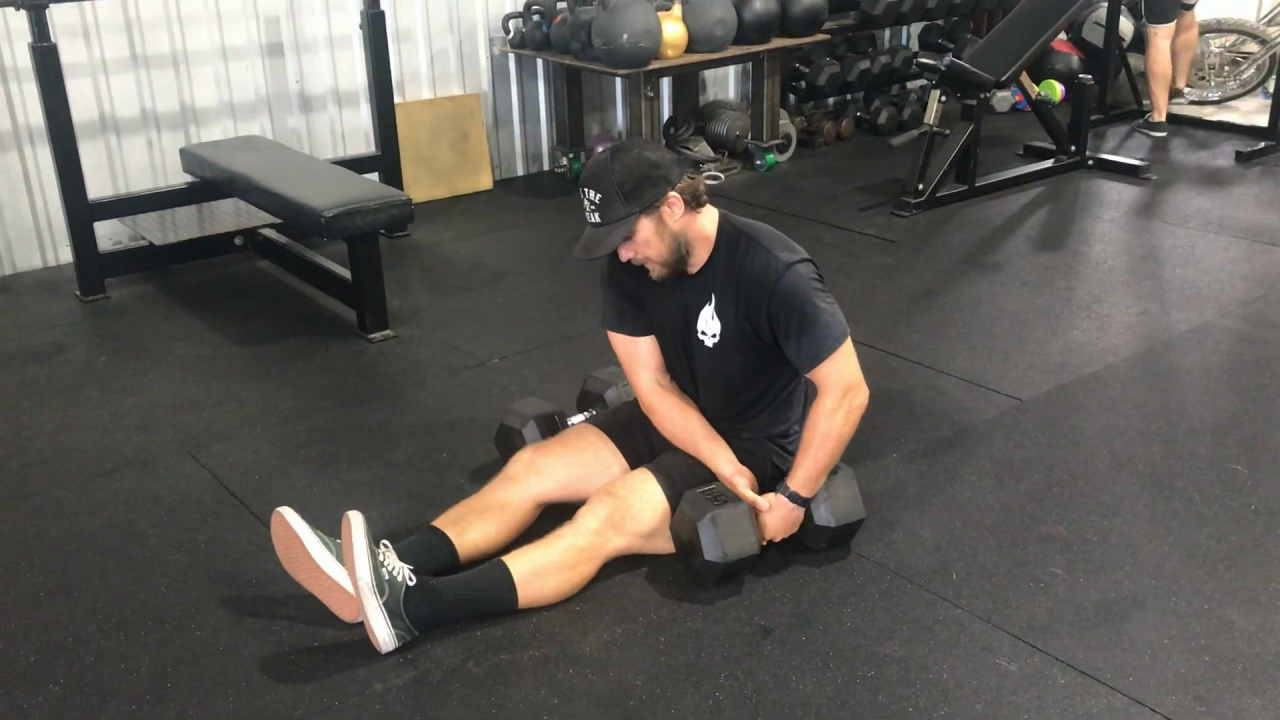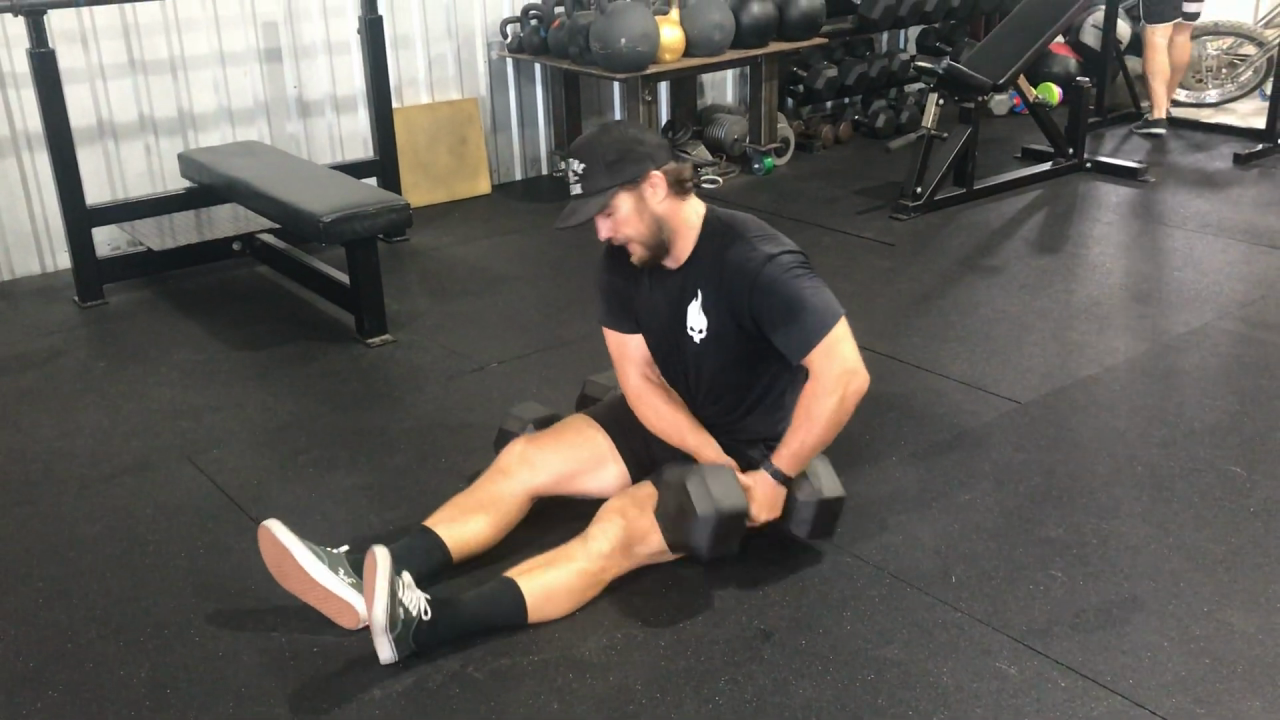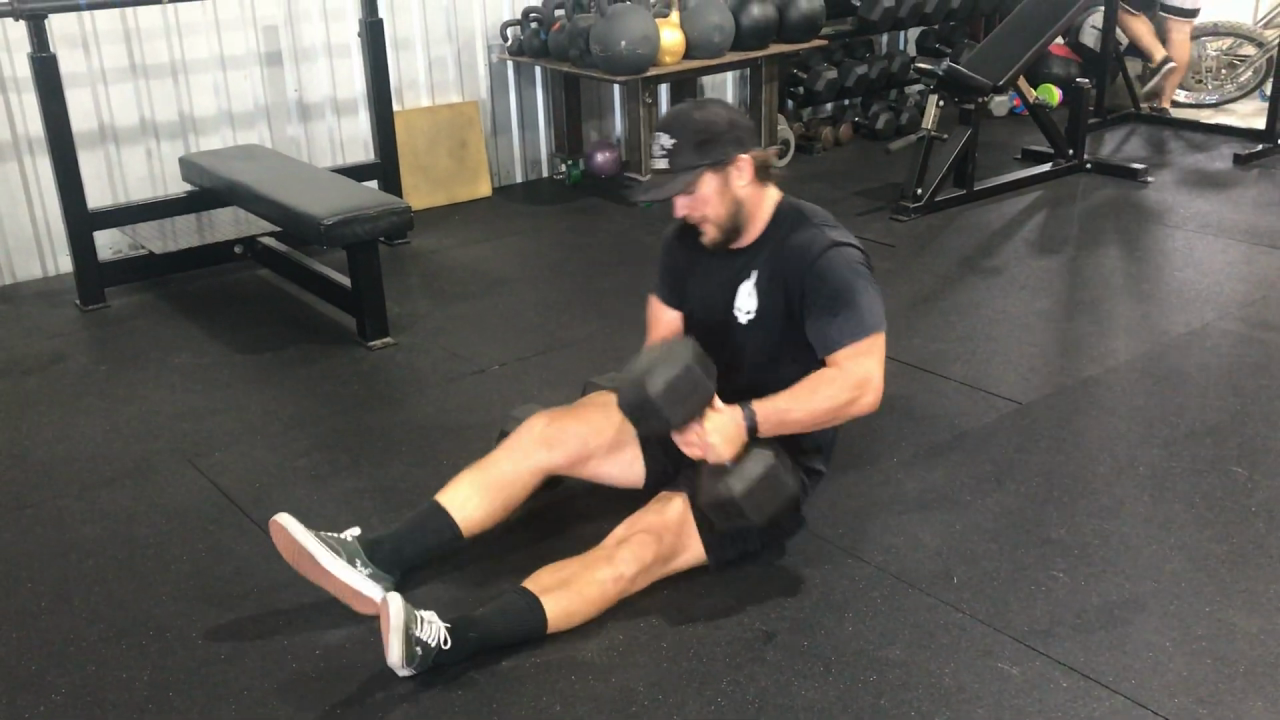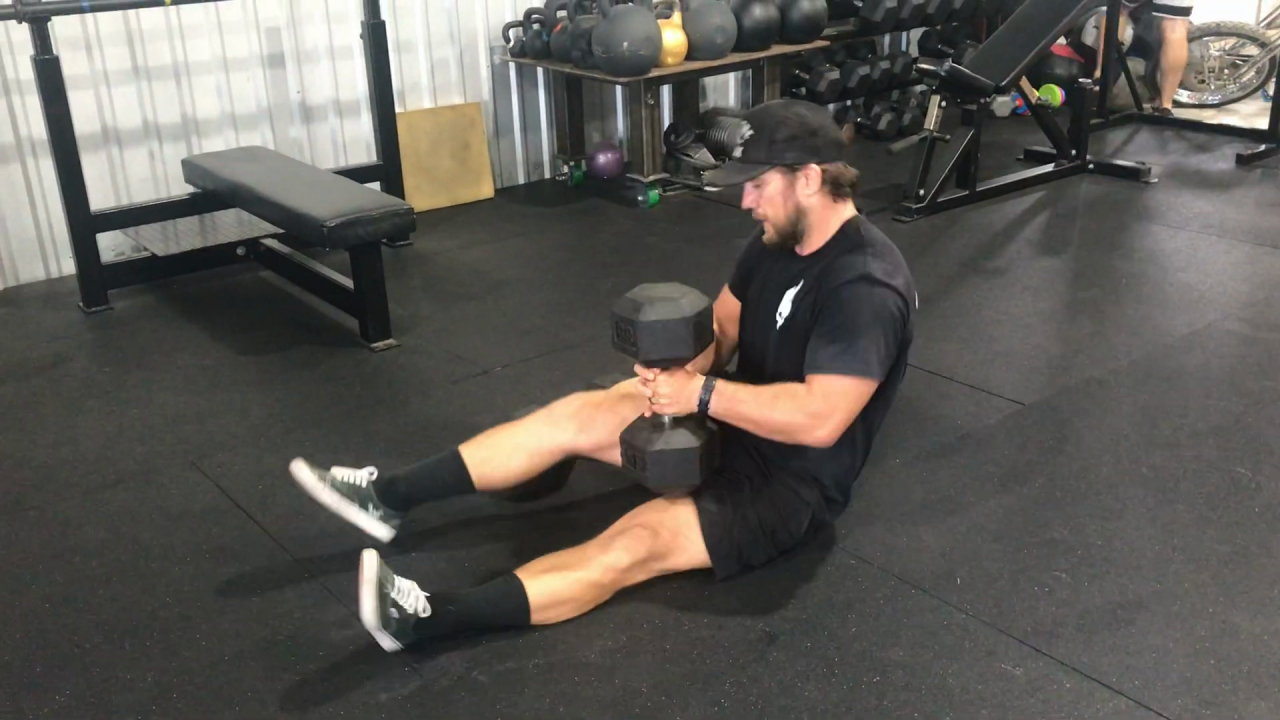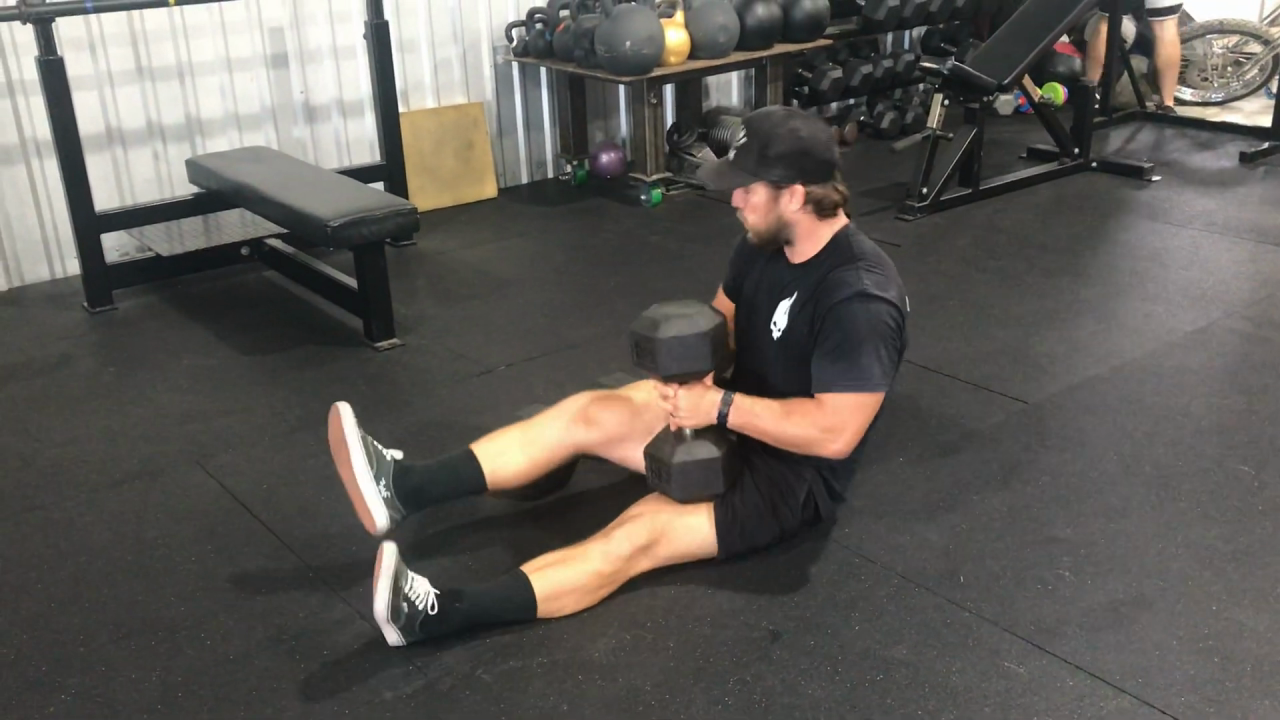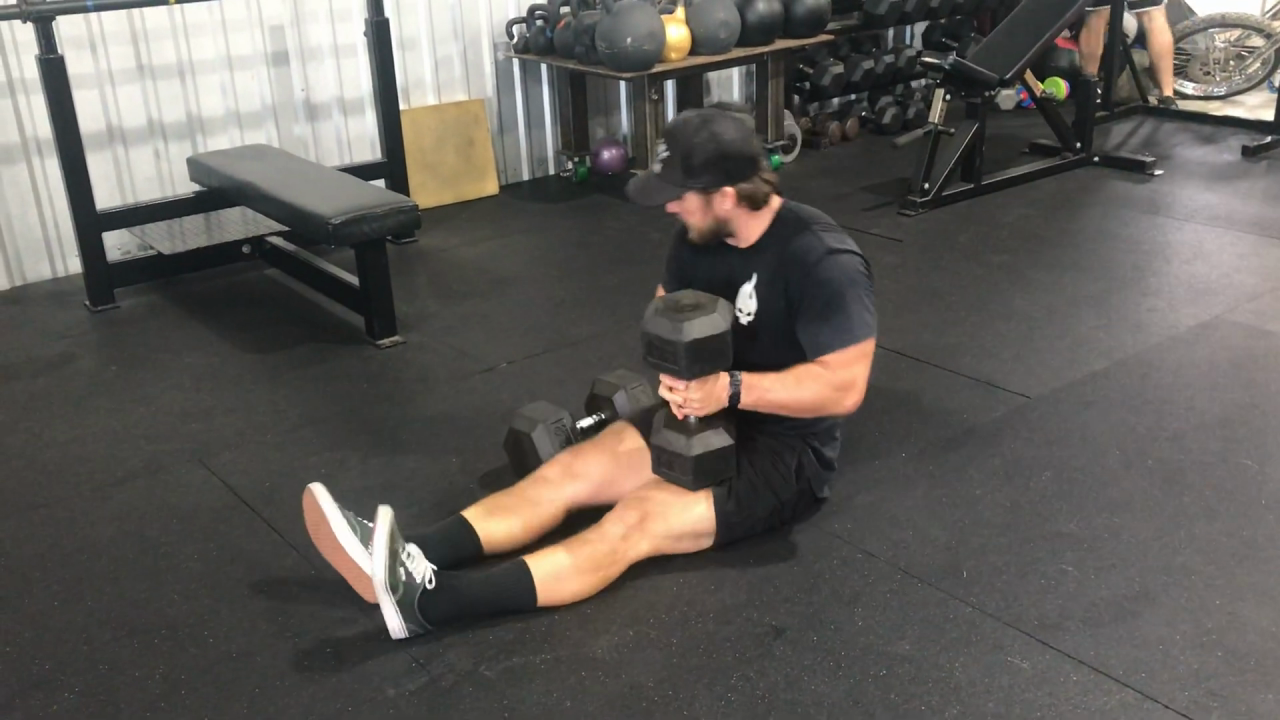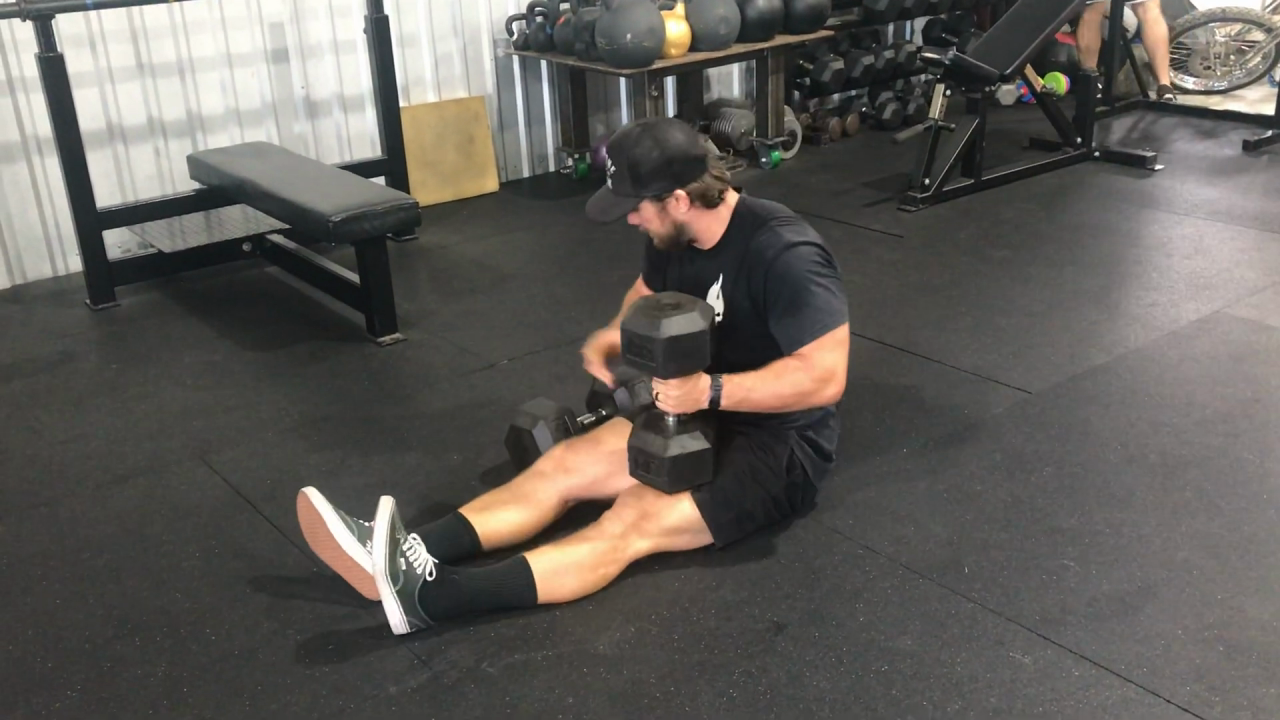
dt=0.3s
person 1, frame 1
left shoulder: (774, 273)
right shoulder: (629, 268)
left elbow: (846, 391)
right elbow: (655, 386)
left wrist: (792, 498)
right wrist: (726, 470)
left hip: (755, 445)
right hip: (676, 421)
left knee: (610, 516)
right knee: (532, 467)
left ankle: (412, 606)
right ankle: (387, 574)
person 1, frame 2
left shoulder: (758, 264)
right shoulder: (626, 258)
left elbow: (844, 376)
right elbow: (641, 382)
left wrist: (774, 475)
right wrist: (713, 460)
left hip: (751, 449)
right hip: (670, 424)
left knee: (621, 530)
right knee: (526, 457)
left ankle: (423, 623)
right ankle: (367, 580)
person 1, frame 3
left shoulder: (821, 256)
right shoulder: (692, 236)
left elbow: (860, 385)
right elbow: (665, 344)
left wrist: (744, 421)
right wrist: (695, 407)
right hip: (697, 418)
left knee: (641, 544)
right knee: (544, 435)
left ankle: (446, 642)
right ankle: (380, 560)
person 1, frame 4
left shoulder: (865, 285)
right shoulder: (778, 239)
left elbow: (818, 419)
right elbow: (727, 322)
left wrist: (703, 394)
right wrist: (695, 364)
left hip: (794, 482)
right hip: (735, 424)
left knee: (633, 546)
right knee: (573, 416)
left ankle: (423, 617)
right ankle: (386, 496)
person 1, frame 5
left shoulder: (860, 298)
right shoulder: (767, 242)
left elbow: (835, 433)
right elbow: (725, 317)
left wrist: (721, 407)
right wrist: (701, 375)
left hip: (794, 473)
right hip: (740, 415)
left knee: (637, 535)
right knee: (585, 413)
left ankle: (432, 613)
right ankle: (401, 489)
person 1, frame 6
left shoulder: (824, 261)
right shoulder: (700, 234)
left elbow: (845, 386)
left wrist: (731, 388)
right wrist: (679, 373)
left hip: (784, 451)
right hip: (706, 414)
left knee: (638, 521)
right knee: (567, 474)
left ankle: (429, 601)
right ankle: (408, 562)
person 1, frame 7
left shoulder: (784, 255)
right shoulder: (675, 235)
left elbow: (824, 378)
right elbow: (649, 295)
left wrist: (711, 390)
right wrist: (615, 334)
left hip: (779, 445)
right hip: (698, 411)
left knee: (635, 519)
right knee: (563, 465)
left ankle: (431, 596)
right ankle: (411, 558)
